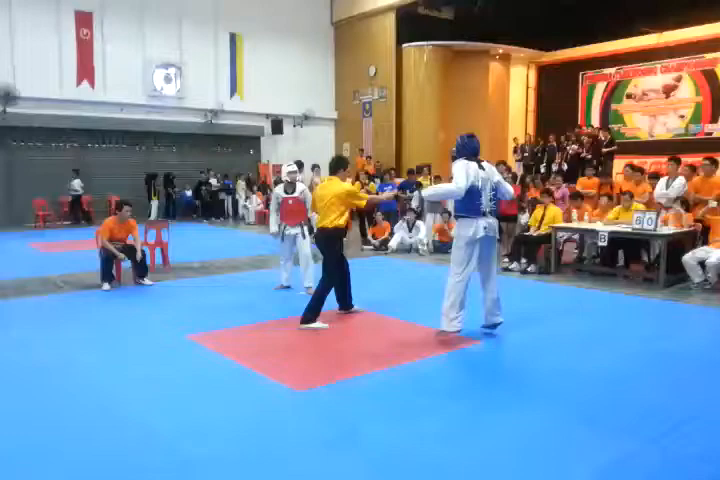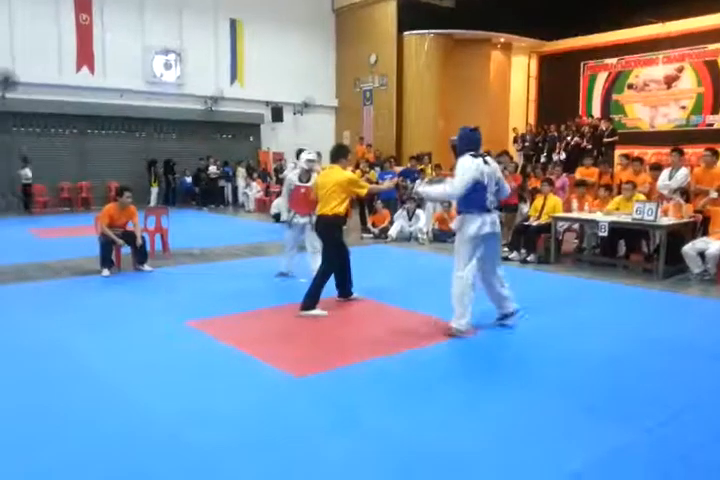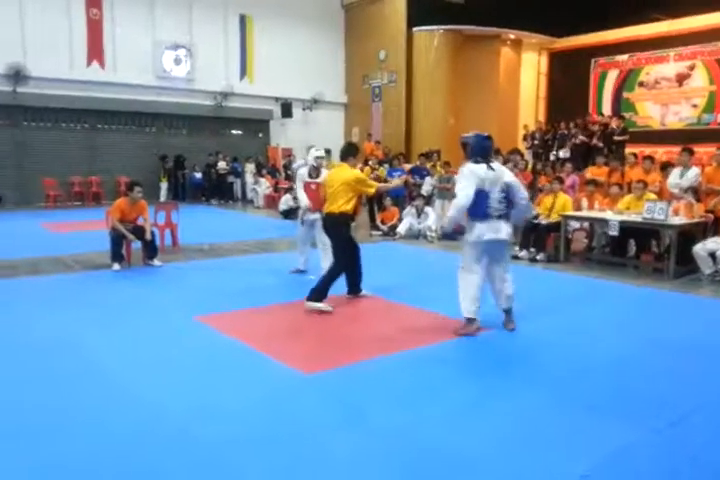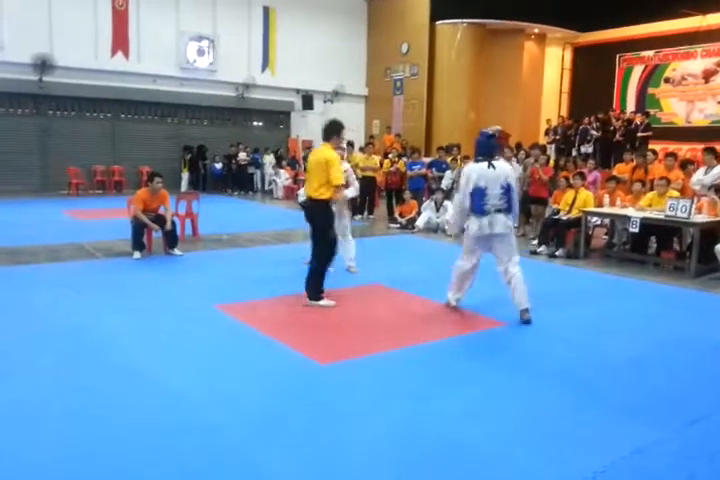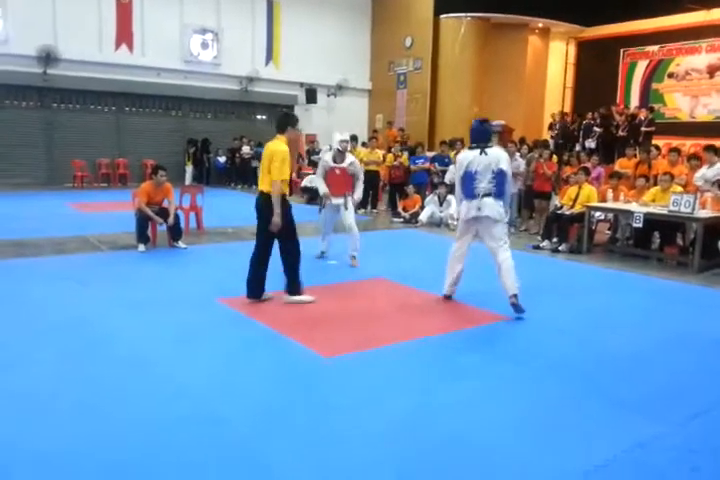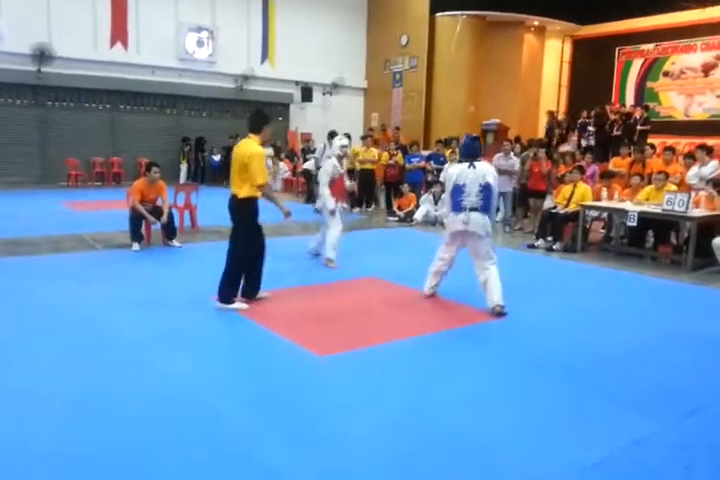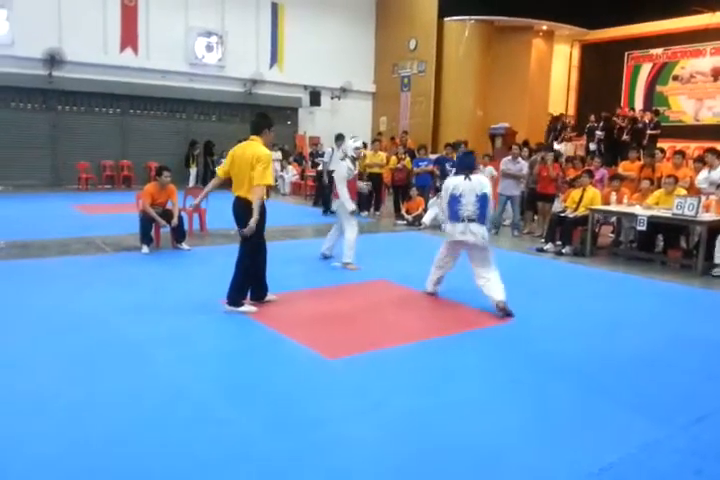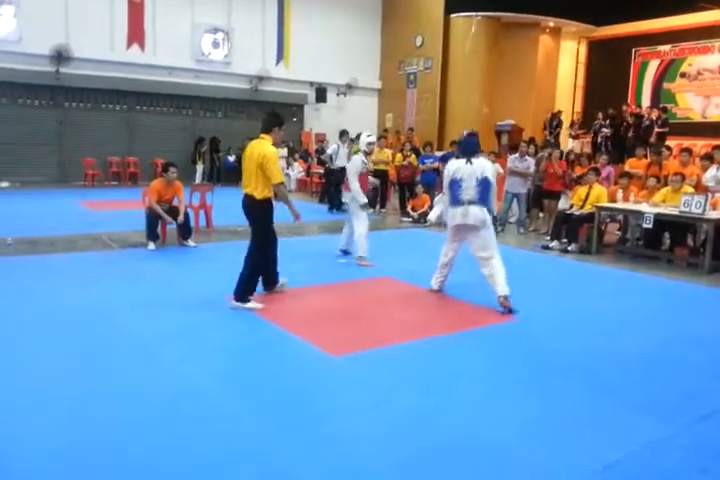
dt=0.5s
person 1, frame 1
left shoulder: (462, 165)
right shoulder: (489, 168)
left elbow: (458, 189)
right elbow: (508, 193)
left wrist: (428, 192)
left hip: (469, 226)
right hip: (489, 226)
left knee: (458, 275)
right knee: (489, 274)
left ankle: (451, 324)
right ankle: (493, 317)
person 1, frame 2
left shoulder: (466, 163)
right shoulder: (491, 164)
left elbow: (454, 191)
right elbow: (505, 192)
left wrist: (424, 189)
left hip: (472, 223)
right hip: (491, 223)
left knee: (463, 272)
right knee: (491, 270)
left ankle: (461, 323)
right ankle: (507, 309)
person 1, frame 3
left shoulder: (469, 170)
right shoulder: (502, 170)
left elbow: (463, 200)
right elbow: (522, 198)
left wrist: (450, 222)
right wrist: (514, 220)
left hip: (478, 229)
right hip: (501, 229)
left knee: (469, 272)
right knee: (500, 273)
left ankle: (471, 320)
right ankle: (508, 316)
person 1, frame 4
left shoulder: (470, 169)
right shoulder: (506, 168)
left elbow: (461, 201)
right elbow: (513, 199)
left wrist: (455, 225)
right wrist: (509, 221)
left hip: (478, 224)
right hip: (502, 223)
left knee: (466, 263)
right knee: (511, 267)
left ankle: (453, 300)
right ankle: (524, 310)
person 1, frame 5
left shoulder: (463, 156)
right shoulder: (501, 155)
left elbow: (459, 187)
right elbow: (507, 185)
right wrist: (502, 206)
left hip: (470, 209)
right hip: (493, 208)
left knee: (459, 250)
right knee: (502, 251)
left ankle: (449, 290)
right ankle: (513, 296)
person 1, frame 6
left shoulder: (453, 170)
right shoulder: (489, 170)
left elbow: (449, 197)
right elbow: (493, 200)
right wrist: (489, 221)
left hip: (456, 220)
right hip: (479, 221)
left knee: (444, 256)
right knee: (488, 264)
left ankle: (430, 289)
right ankle: (496, 304)
person 1, frame 7
left shoulder: (449, 182)
right shoulder: (484, 182)
left elbow: (444, 209)
right elbow: (488, 210)
right wrist: (482, 228)
left hip: (455, 230)
right hip: (477, 231)
left knee: (442, 261)
right knee: (486, 271)
left ankle: (431, 287)
right ankle: (500, 301)
person 1, frame 8
left shoulder: (451, 165)
right shoulder: (486, 165)
left elbow: (446, 194)
right elbow: (492, 193)
left wrist: (448, 215)
right wrist: (488, 212)
left hip: (456, 215)
right hip: (478, 215)
left knee: (448, 252)
right knee: (490, 257)
left ankle: (437, 284)
right ankle: (503, 296)
person 2, frame 1
left shoulder: (319, 188)
right shoulder: (345, 188)
right elbow: (368, 199)
right wrist: (384, 197)
left hip: (322, 233)
right hip: (332, 235)
left knee: (342, 268)
right knee: (329, 277)
left ankle: (346, 305)
right ankle: (308, 319)
person 2, frame 2
left shoulder: (321, 175)
right shoulder: (346, 176)
right elbow: (368, 189)
right wrist: (385, 187)
left hip: (322, 221)
right hip: (332, 223)
left knee: (342, 255)
right knee: (328, 264)
left ankle: (345, 292)
right ankle: (308, 306)
person 2, frame 3
left shoulder: (331, 174)
right shoulder: (355, 175)
left elbow: (324, 197)
right elbow: (377, 188)
right wrist: (393, 185)
left hip: (330, 219)
right hip: (339, 221)
left knee: (352, 251)
right knee: (341, 262)
left ankle: (354, 289)
right ankle: (315, 298)
person 2, frame 4
left shoulder: (315, 153)
right shoulder: (332, 156)
right elbow: (337, 187)
left hip: (311, 204)
right hip: (320, 207)
left knee: (326, 248)
right knee: (324, 251)
left ankle: (313, 286)
right ankle: (314, 296)
person 2, frame 5
left shoulder: (271, 145)
right shoulder: (282, 149)
right elbow: (277, 183)
right wrist: (277, 213)
left hip: (264, 200)
right hip: (274, 202)
left knee: (263, 248)
right knee: (290, 247)
left ankle: (255, 292)
right ankle: (293, 291)
person 2, frame 6
left shoulder: (241, 145)
right shoulder: (256, 151)
right elbow: (263, 187)
left wrist: (269, 171)
right wrist: (282, 207)
left hip: (237, 201)
right hip: (246, 204)
left knee: (256, 246)
right knee: (239, 251)
left ankle: (251, 290)
right ankle: (225, 297)
person 2, frame 7
left shoulder: (238, 149)
right shoulder: (263, 154)
left elbow: (219, 176)
right elbow: (259, 187)
left wrist: (200, 199)
right wrist: (255, 217)
left hip: (239, 203)
right hip: (251, 207)
left knee: (257, 250)
right knee: (249, 253)
left ankle: (259, 293)
right ankle: (234, 301)
person 2, frame 8
left shoulder: (252, 146)
right shoulder: (269, 151)
right elbow: (278, 185)
left wrist: (272, 196)
right wrist: (292, 208)
left hip: (250, 200)
right hip: (260, 204)
left knee: (269, 242)
right knee: (257, 250)
left ankle: (271, 282)
right ankle: (241, 297)
person 3, frame 1
left shoulder: (302, 189)
right shoulder: (278, 191)
left elbow: (311, 208)
right elbow: (274, 211)
right wrist: (273, 228)
left hip: (301, 228)
right hip: (286, 228)
left knee: (306, 256)
right knee: (285, 256)
left ankle: (309, 285)
right ankle: (285, 282)
person 3, frame 2
left shoulder: (317, 179)
right shoulder: (291, 177)
right elbow: (285, 197)
right wrist: (285, 215)
left hip: (310, 218)
right hip: (295, 217)
left knee: (314, 247)
right knee: (290, 245)
right ankle: (286, 270)
person 3, frame 3
left shoulder: (326, 175)
right shoulder: (302, 173)
right elbow: (300, 190)
right wrist: (304, 203)
left hip: (320, 213)
right hip: (306, 212)
left knee: (324, 243)
right knee: (303, 240)
left ankle: (328, 270)
right ankle: (302, 266)
person 3, frame 4
left shoulder: (346, 168)
left elbow: (355, 187)
left wrist: (345, 194)
left hip: (340, 206)
left knee: (345, 235)
left ankle: (350, 263)
person 3, frame 5
left shoulder: (352, 161)
right shoulder: (326, 159)
left elbow: (359, 178)
right elbow: (319, 176)
left wrist: (357, 195)
right wrist: (323, 190)
left hip: (346, 198)
right hip: (329, 198)
left knee: (350, 225)
right knee: (326, 226)
left ankle: (353, 255)
right ankle: (323, 250)
person 3, frame 6
left shoulder: (342, 162)
right shoulder: (330, 164)
right elbow: (323, 185)
left wrist: (348, 185)
right wrist: (330, 205)
left hip: (337, 201)
right hip: (329, 201)
left knee: (330, 227)
right knee: (335, 227)
left ankle: (315, 249)
right ankle: (329, 257)
person 3, frame 7
left shoulder: (353, 164)
right shoulder: (343, 165)
right elbow: (341, 188)
right wrist: (350, 207)
left hip: (347, 201)
right hip: (343, 202)
left knee: (339, 227)
right knee: (352, 229)
left ankle: (326, 251)
right ankle: (347, 261)
person 3, frame 8
left shoulder: (364, 159)
right shoulder: (357, 160)
right elbow: (353, 182)
right wrist: (363, 199)
left hip: (356, 196)
right hip: (354, 196)
left knee: (352, 222)
right knee: (361, 224)
left ankle: (344, 248)
right ankle: (360, 256)
